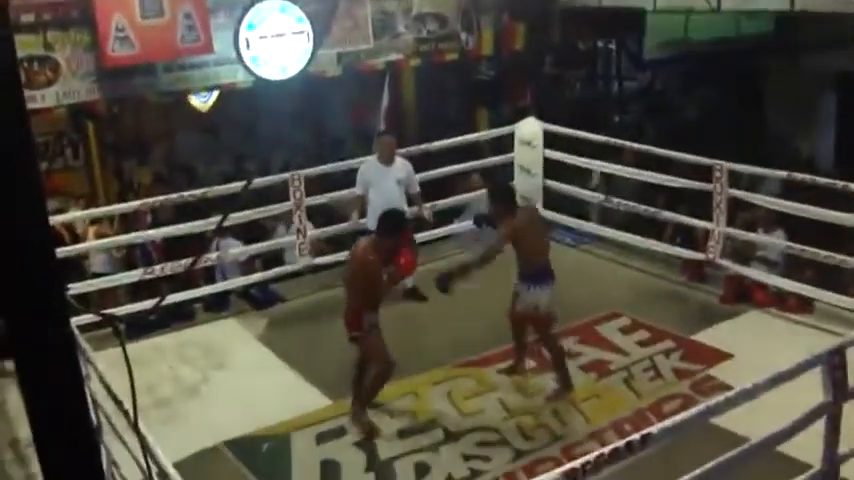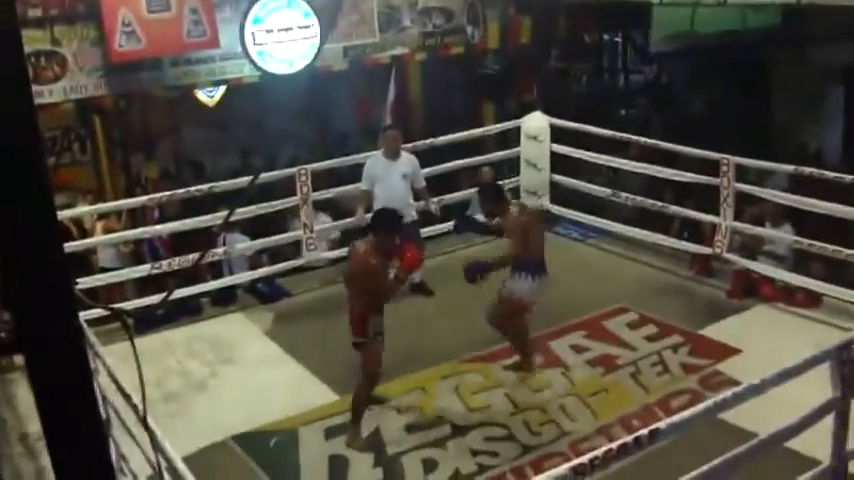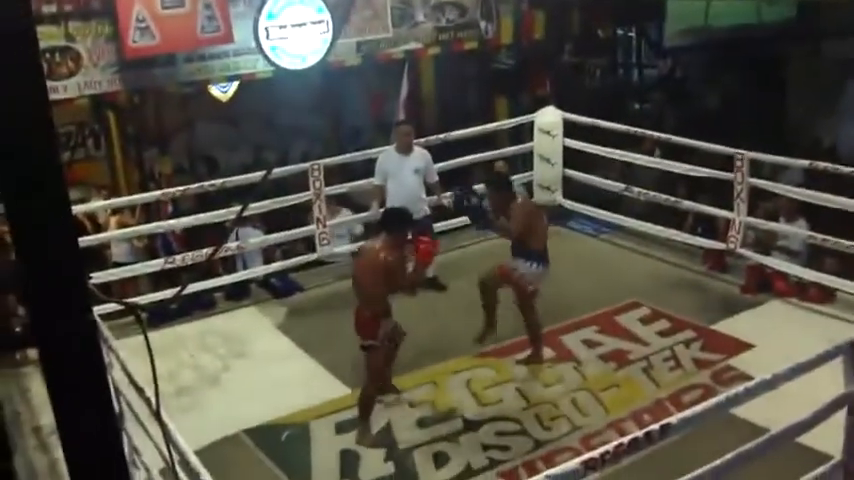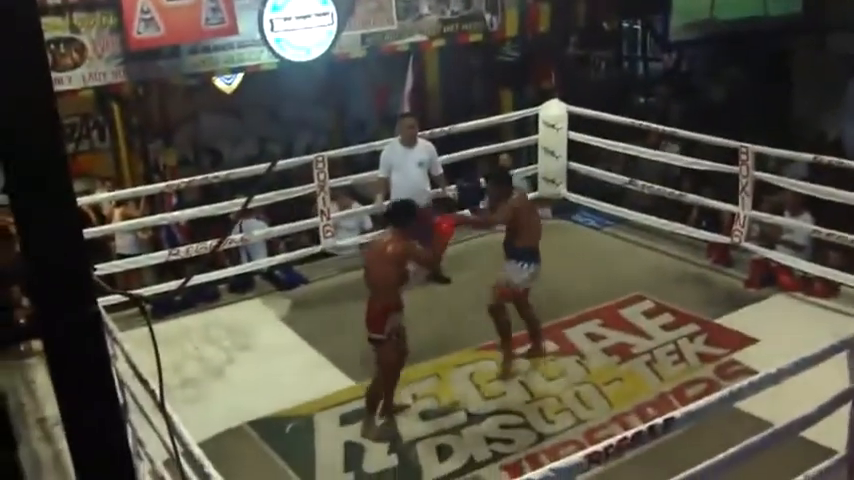
dt=0.2s
person 1, frame 1
left shoulder: (366, 243)
right shoulder: (369, 258)
left elbow: (381, 264)
right elbow: (378, 294)
left wrist: (394, 258)
right wrist: (396, 276)
left hip: (360, 310)
right hip: (361, 315)
left knee: (366, 357)
right knee: (385, 365)
left ankle: (358, 400)
right ankle: (360, 413)
person 1, frame 2
left shoulder: (360, 246)
right shoulder: (372, 261)
right elbow: (385, 295)
left wrist: (390, 257)
right wrist: (403, 273)
left hip: (362, 311)
right hip: (367, 317)
left knee: (370, 367)
right knee: (371, 374)
left ankle: (365, 396)
right ankle: (354, 432)
person 1, frame 3
left shoulder: (368, 247)
right shoulder: (391, 258)
right elbow: (411, 287)
right wrist: (422, 262)
left hip: (367, 313)
right hip: (374, 320)
left knee: (397, 336)
right knee: (373, 376)
left ankle: (384, 383)
right ankle: (363, 430)
person 1, frame 4
left shoulder: (379, 241)
right shoulder: (403, 247)
right elbow: (432, 262)
left hip: (380, 309)
right hip: (385, 315)
left knee: (400, 355)
right knee: (384, 373)
left ankle: (388, 406)
right ankle: (369, 424)
person 2, frame 1
left shoulder: (514, 223)
right shoulder: (529, 212)
left elbow: (490, 253)
left wrist: (456, 272)
right wrist: (493, 219)
left hip: (537, 283)
right hip: (531, 277)
left knee: (545, 334)
right knee: (516, 319)
left ankle: (565, 383)
right ankle: (518, 363)
person 2, frame 2
left shoulder: (514, 219)
right shoulder: (515, 210)
left elbow: (514, 254)
left wrist: (487, 266)
left hip: (528, 275)
right hip: (528, 271)
left knee: (497, 317)
right knee: (514, 315)
left ankle: (527, 357)
right ankle: (525, 360)
person 2, frame 3
left shoulder: (520, 207)
right shoulder: (515, 205)
left elbow: (512, 233)
right elbow: (504, 224)
left wrist: (490, 219)
left hip: (531, 262)
right hip: (529, 261)
left knee: (486, 282)
right knee: (526, 306)
left ankle: (489, 323)
right ankle: (536, 353)
person 2, frame 4
left shoulder: (514, 204)
right shoulder: (514, 198)
left elbow: (489, 222)
right elbow: (491, 216)
left wrist: (457, 218)
left hip: (522, 262)
right hip: (519, 259)
left knee: (496, 306)
right knee: (521, 304)
left ankle: (508, 356)
right ankle: (537, 346)
person 3, frame 1
left shoulder: (404, 165)
right shoulder: (367, 168)
left elbow: (413, 190)
right elbow: (360, 193)
left wrist: (422, 208)
right wrist: (356, 213)
right hip: (376, 223)
left ankle: (410, 287)
person 3, frame 2
left shoulder: (410, 160)
right shoulder: (372, 163)
left elbow: (419, 185)
right elbow: (366, 188)
left wrist: (428, 202)
right wrist: (362, 209)
left hip: (408, 216)
left ankle: (417, 282)
person 3, frame 3
left shoulder: (423, 155)
right shoulder: (385, 158)
left elbow: (432, 179)
right elbow: (379, 183)
left wrist: (441, 197)
right wrist: (376, 203)
left hip: (420, 210)
left ankle: (429, 277)
person 3, frame 4
left shoulder: (427, 147)
right shoulder: (389, 150)
left elbow: (437, 172)
right elbow: (384, 176)
left wrist: (445, 189)
right wrist: (380, 196)
left hip: (424, 203)
left knee: (431, 237)
left ankle: (435, 270)
